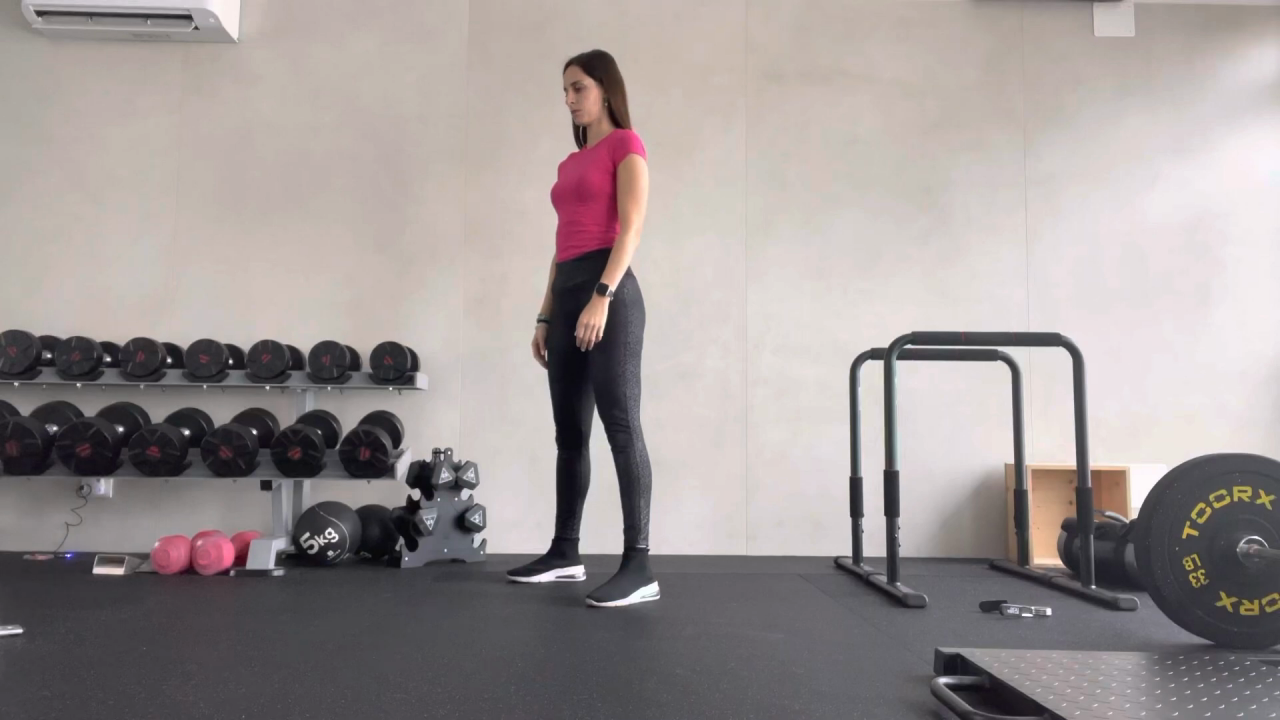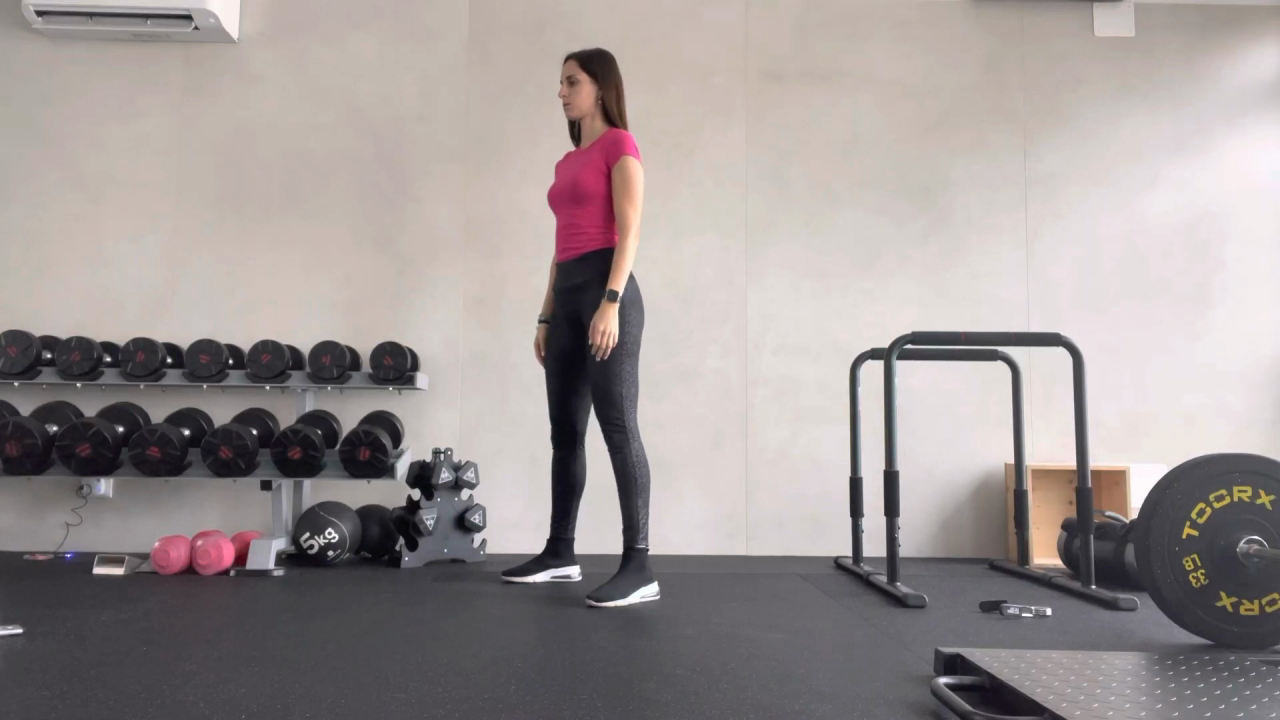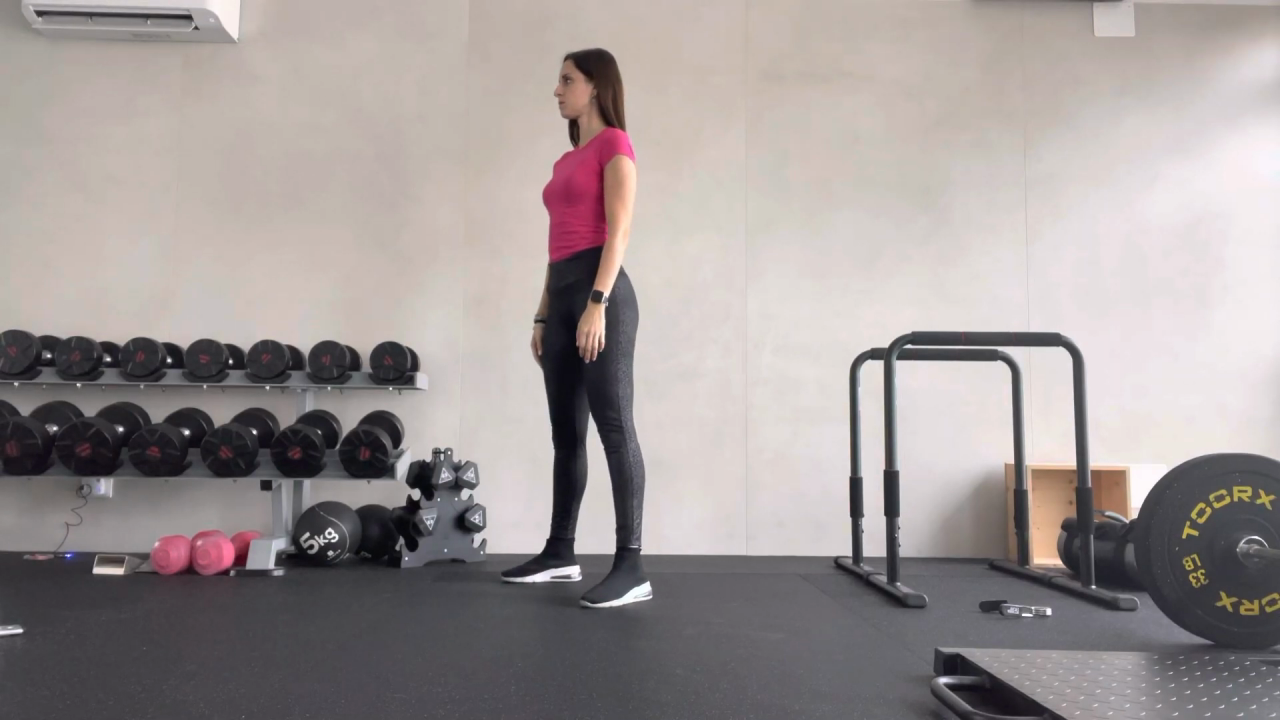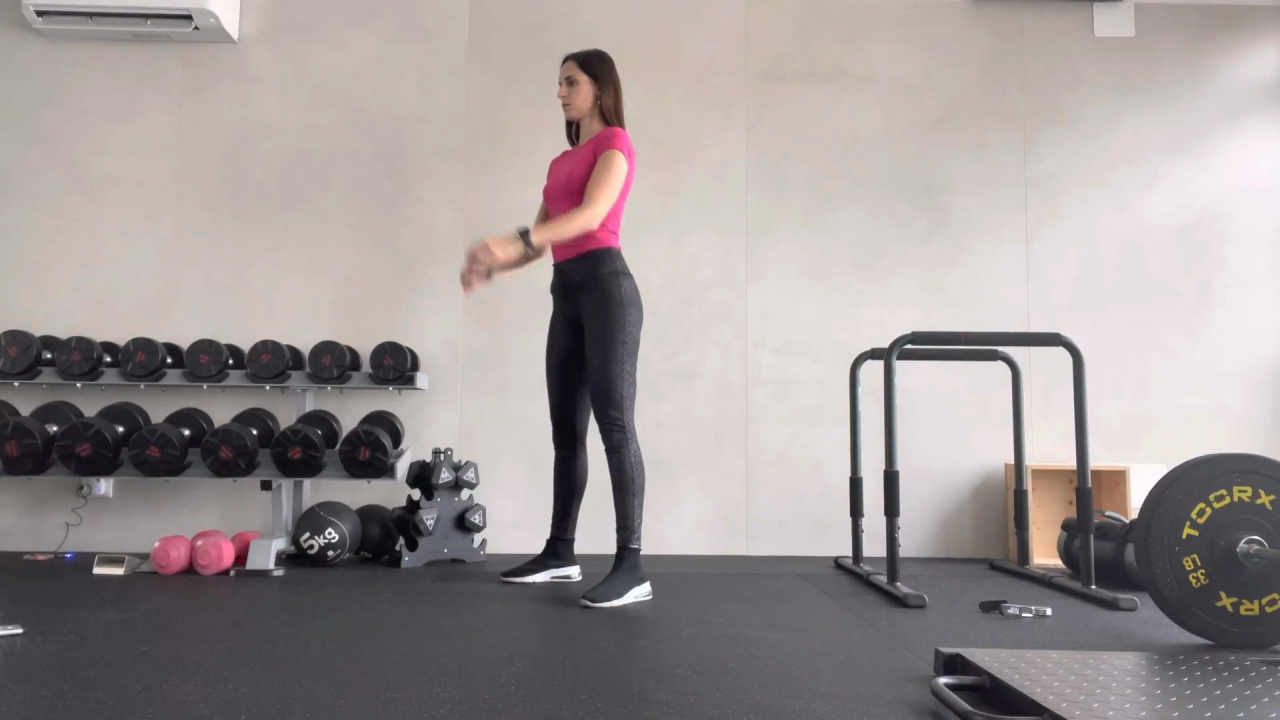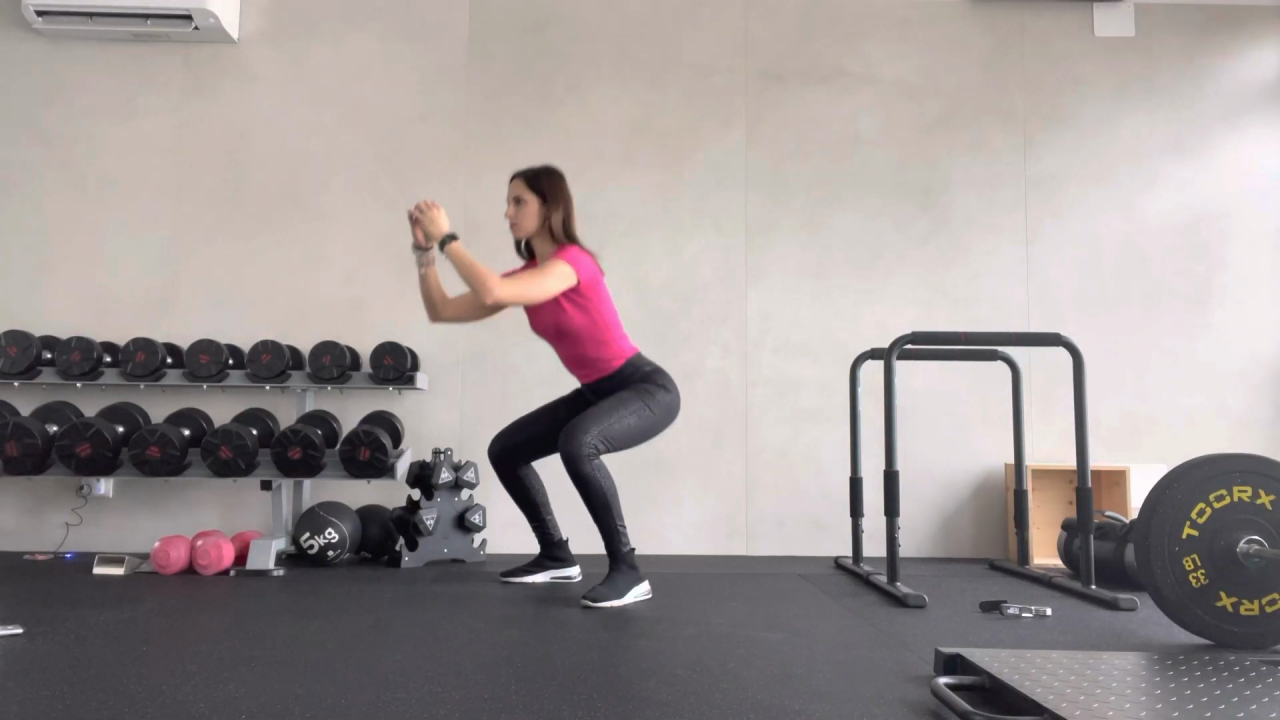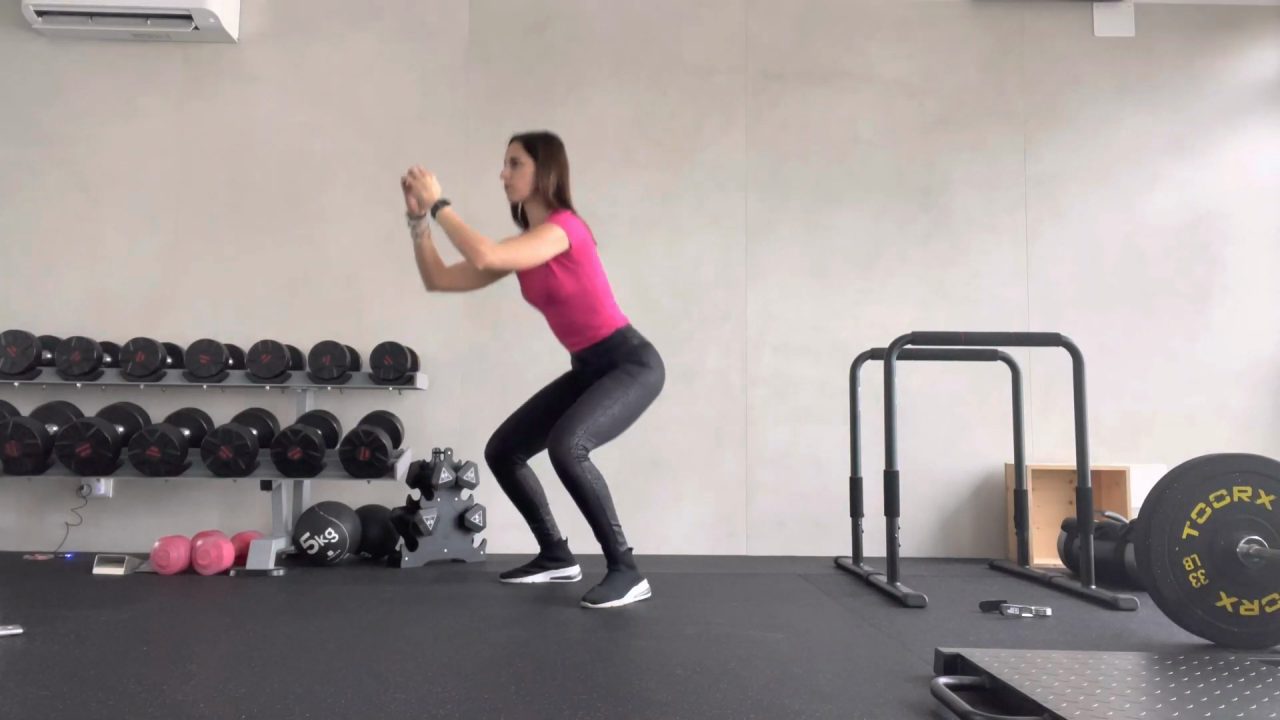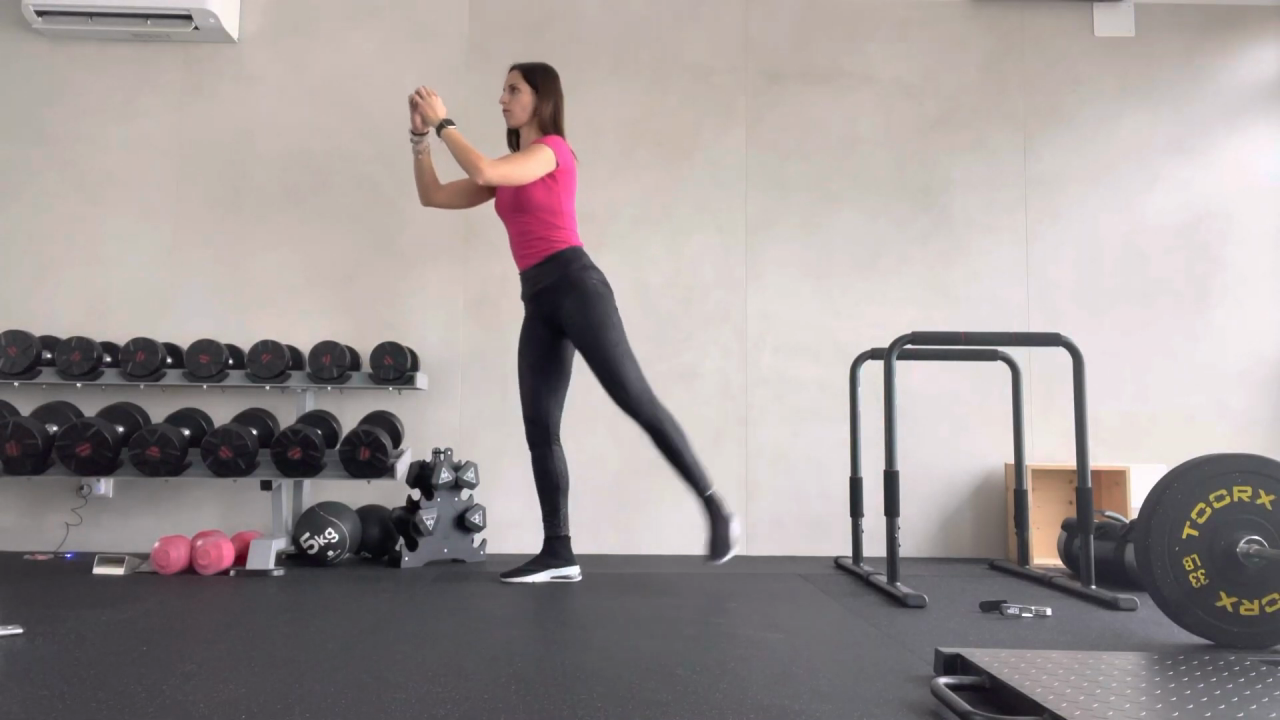
dt=0.7s
person 1, frame 1
left shoulder: (625, 144)
right shoulder: (570, 163)
left elbow: (630, 228)
left wrist: (602, 296)
right wrist: (545, 316)
left hip: (607, 291)
right hip: (568, 295)
left knee: (621, 426)
right knee: (570, 431)
left ankle: (638, 567)
right ankle: (565, 551)
person 1, frame 2
left shoulder: (619, 145)
right shoulder: (567, 162)
left elbow: (628, 231)
left wrist: (611, 302)
right wrist: (545, 316)
left hip: (606, 291)
right hip: (568, 296)
left knee: (618, 425)
right knee: (564, 431)
left ankle: (638, 566)
right ankle: (560, 551)
person 1, frame 3
left shoulder: (614, 144)
right shoulder: (567, 160)
left elbow: (619, 231)
left wrist: (597, 304)
right wrist: (543, 316)
left hip: (599, 291)
right hip: (564, 295)
left knee: (614, 426)
right knee: (566, 431)
left ankle: (631, 566)
right ankle: (560, 551)
person 1, frame 4
left shoulder: (614, 141)
right shoulder: (563, 160)
left elbow: (591, 216)
right elbow: (541, 238)
left wrist: (515, 241)
right wrist: (494, 264)
left hip: (606, 287)
right hip: (567, 292)
left knee: (615, 425)
right knee: (567, 430)
left ankle: (631, 568)
right ankle: (560, 551)
person 1, frame 5
left shoulder: (570, 262)
right shoulder: (526, 276)
left elbow: (492, 294)
right elbow: (442, 310)
left wrist: (447, 238)
right wrist: (424, 250)
left hip: (647, 391)
right hip: (599, 393)
left knee: (578, 443)
right knee: (505, 450)
left ankle: (627, 570)
right ankle: (556, 555)
person 1, frame 6
left shoulder: (563, 226)
right shoulder: (524, 246)
left elbow: (485, 257)
right elbow: (438, 280)
left wrist: (439, 203)
right wrist: (419, 218)
left hip: (633, 364)
right hip: (590, 369)
left knee: (566, 445)
right knee: (502, 450)
left ankle: (626, 569)
right ankle: (556, 554)
person 1, frame 7
left shoulder: (553, 150)
right shoulder: (505, 166)
left elbow: (484, 173)
right elbow: (434, 196)
left wrist: (444, 124)
right wrist: (423, 137)
left hip: (577, 285)
right hip: (538, 300)
left knee: (633, 397)
right knee: (540, 430)
left ankle: (716, 509)
right ankle: (557, 554)
